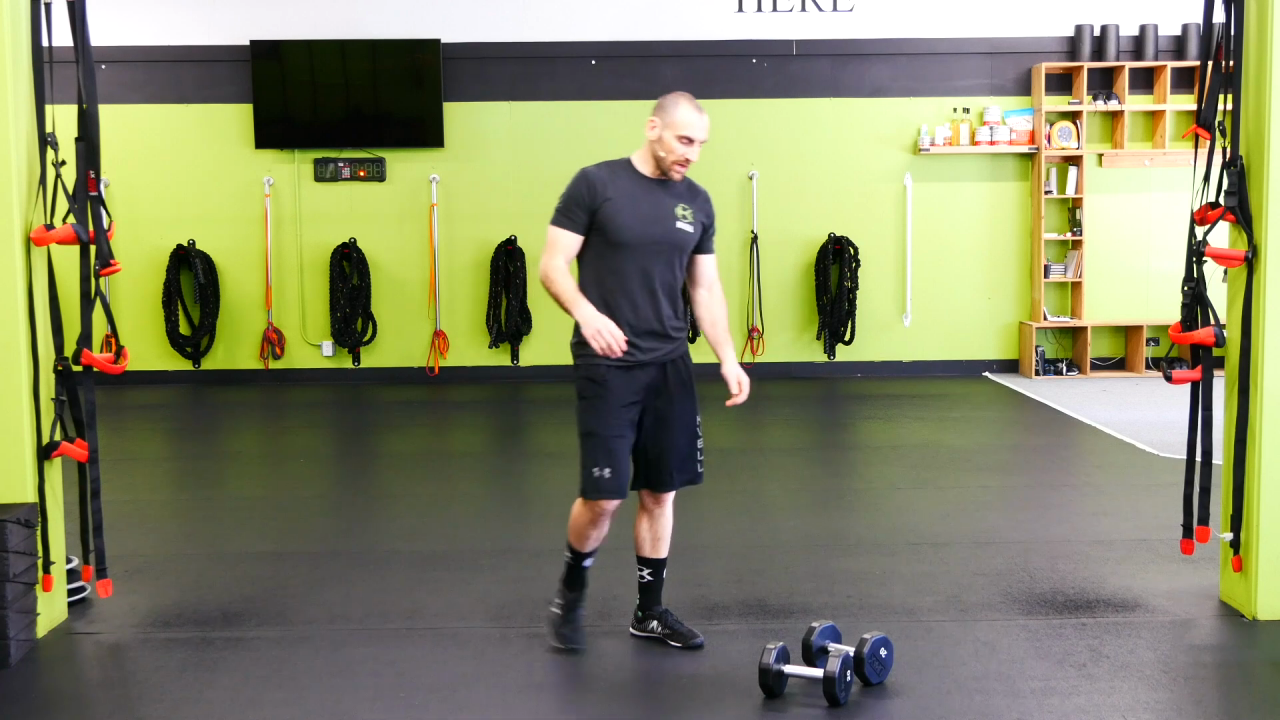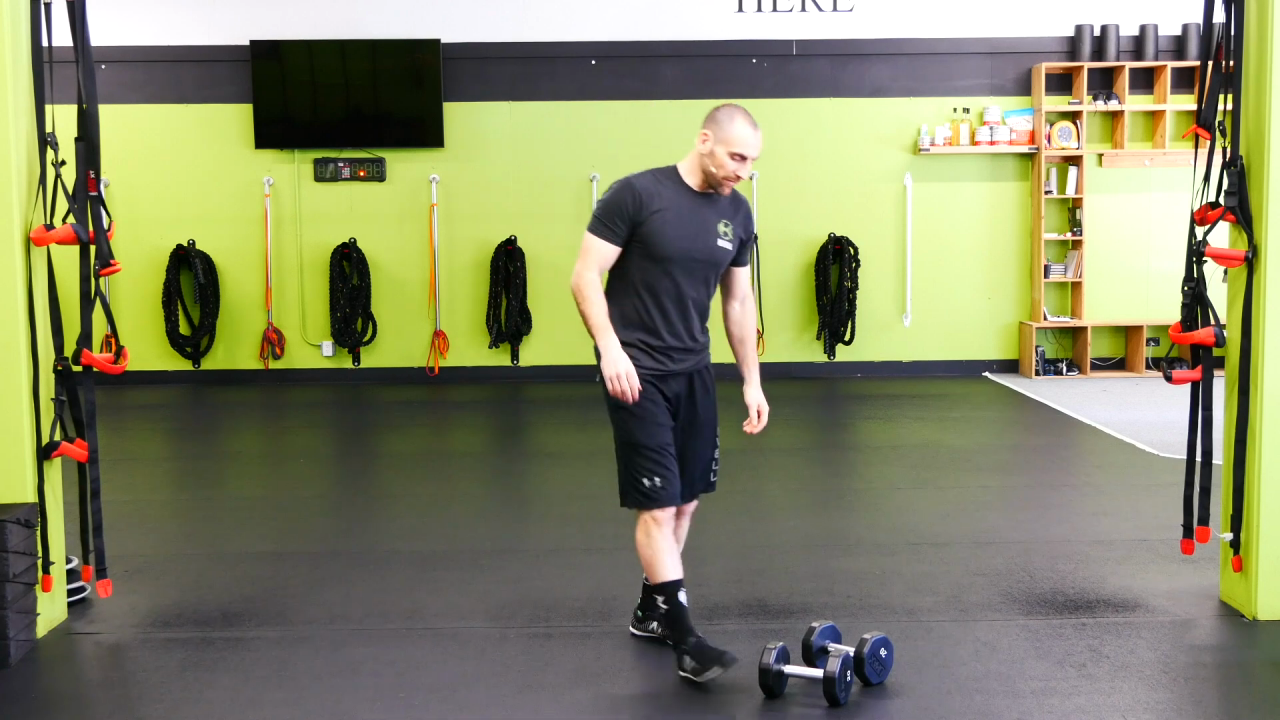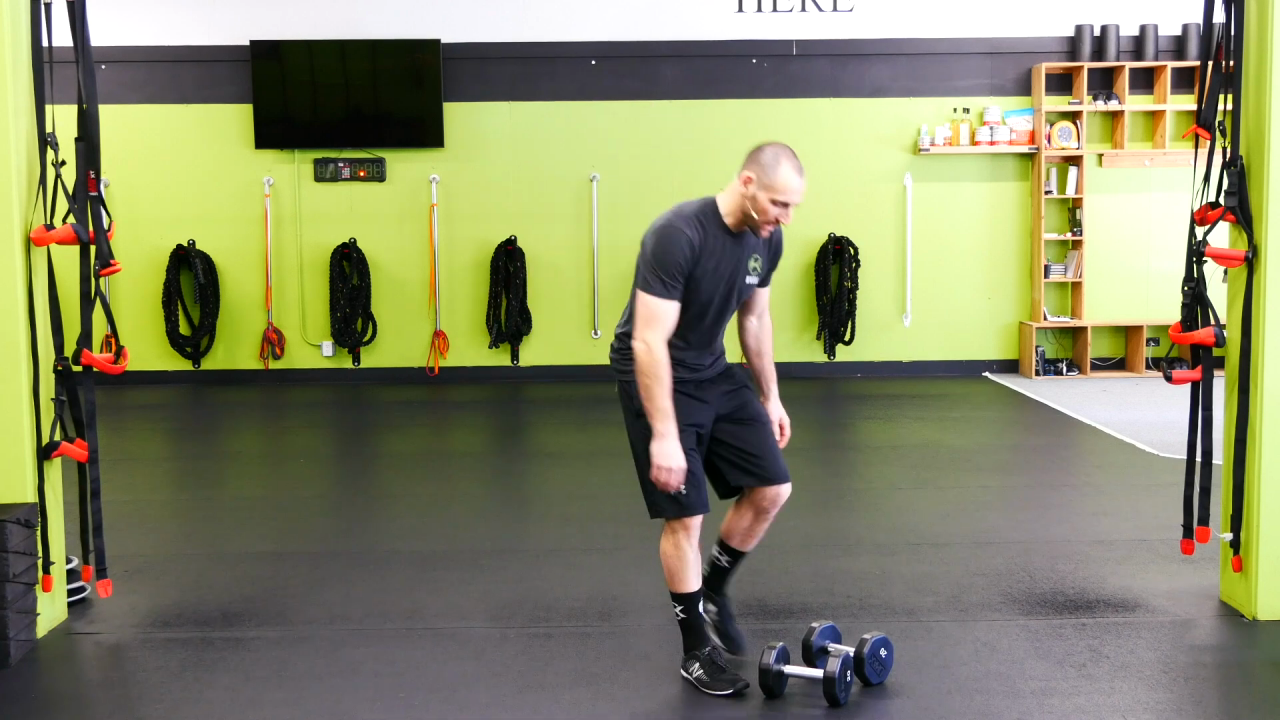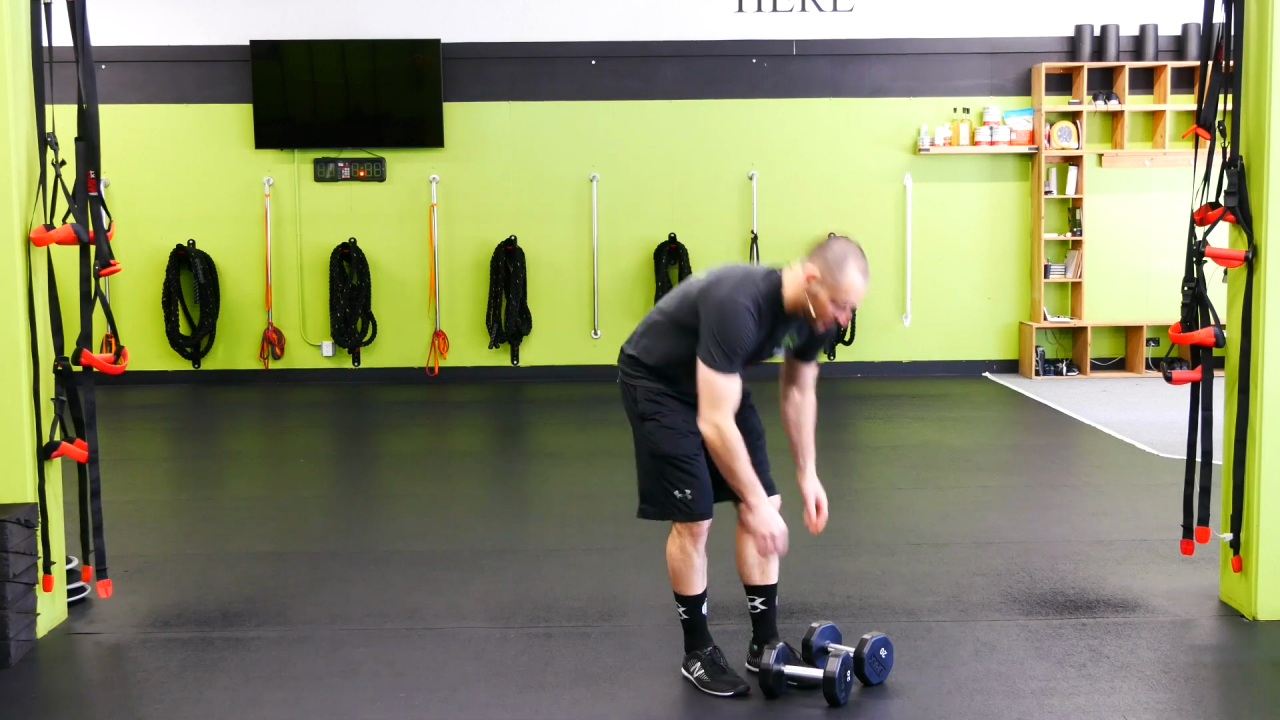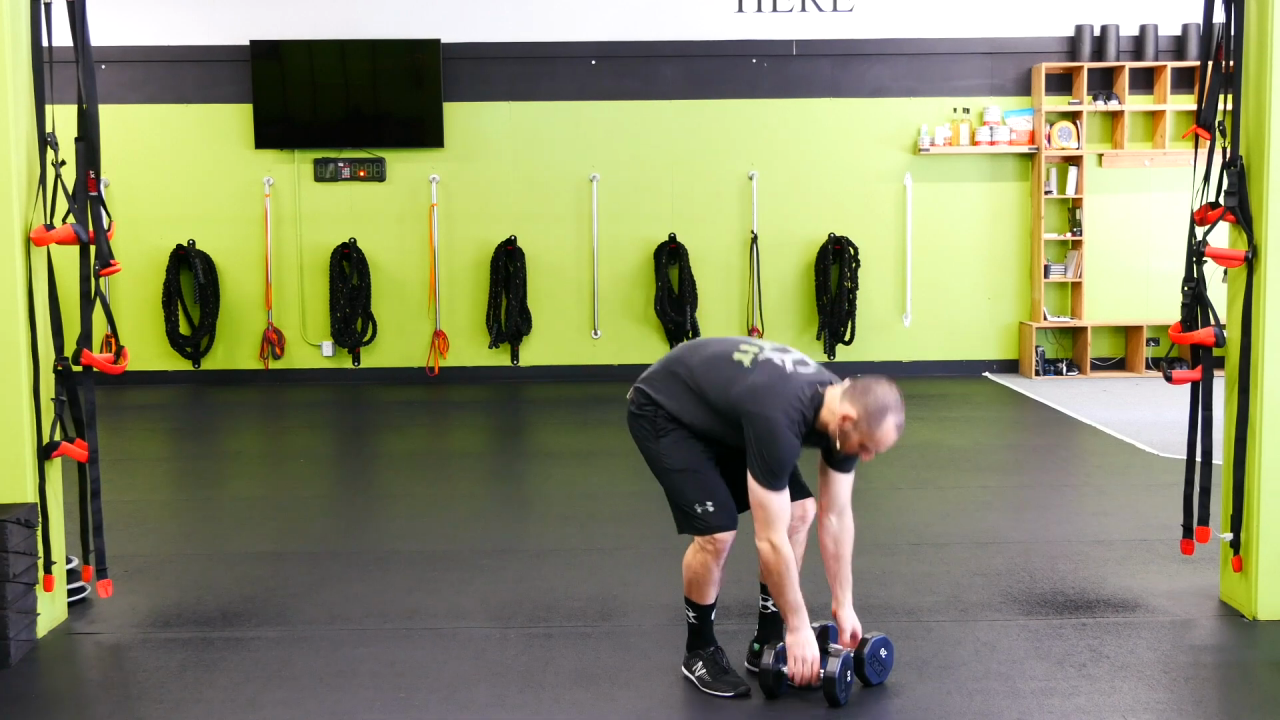
dt=0.3s
person 1, frame 1
left shoulder: (696, 202)
right shoulder: (595, 184)
left elbow: (706, 287)
right elbow: (552, 265)
left wrist: (728, 358)
right wrist: (588, 316)
left hip: (671, 364)
right hip: (610, 366)
left knee: (661, 493)
right knee: (603, 497)
left ankle: (650, 610)
right ankle: (570, 590)
person 1, frame 2
left shoulder: (738, 214)
right shoulder: (636, 193)
left elbow: (739, 302)
right elbow: (586, 275)
left wrist: (752, 382)
right wrist: (610, 349)
left hip: (693, 370)
right hip: (637, 372)
left knee: (683, 501)
right knee: (658, 505)
left ankle: (650, 611)
right ankle: (683, 638)
person 1, frame 3
left shoulder: (766, 240)
right shoulder: (679, 236)
left elbow: (755, 318)
right elbow: (649, 342)
left wrist: (771, 396)
right wrist: (664, 436)
left hip: (713, 373)
right hip: (659, 380)
left knee: (773, 487)
right knee: (686, 516)
left ankle: (711, 588)
right ankle: (696, 648)
person 1, frame 4
left shoulder: (813, 315)
right shoulder: (737, 306)
left elbow: (797, 392)
right elbow: (714, 424)
left wrist: (807, 477)
right wrist: (755, 508)
left hip: (718, 380)
right hip: (658, 384)
left knee: (764, 501)
right knee: (693, 518)
left ankle: (764, 642)
right ankle: (697, 649)
person 1, frame 5
left shoulder: (840, 411)
right shoulder: (777, 421)
left elbow: (835, 516)
right elbow: (770, 540)
left wrist: (843, 603)
right wrist: (799, 627)
left hip: (723, 412)
right hip: (663, 411)
left knee: (800, 511)
right knee: (717, 530)
left ankle: (767, 642)
right ankle: (700, 651)
